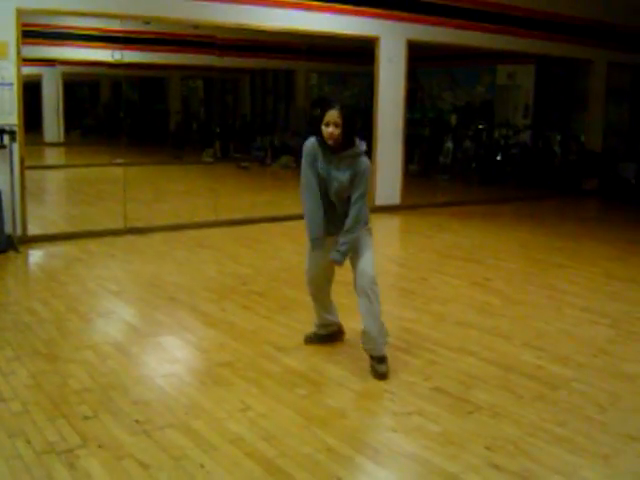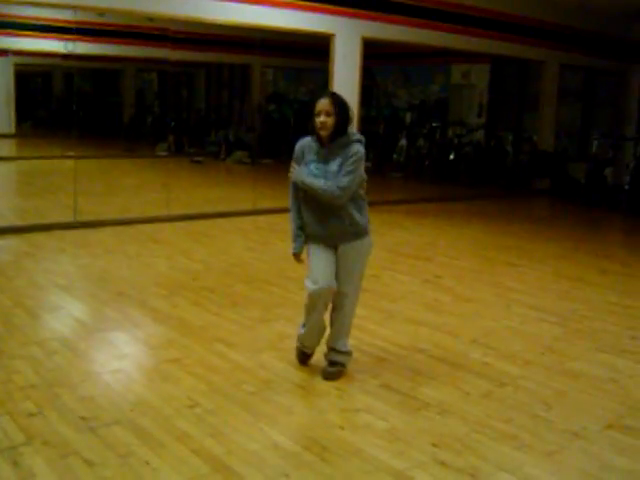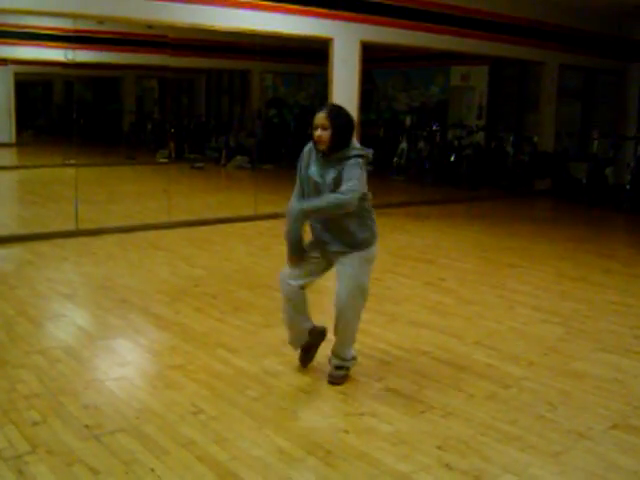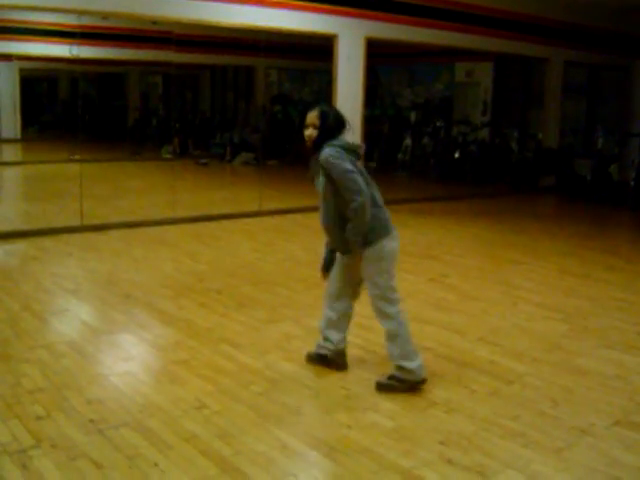
dt=0.7s
person 1, frame 1
left shoulder: (360, 162)
right shoulder: (312, 148)
left elbow: (358, 207)
right elbow: (310, 193)
left wrist: (344, 247)
right wrist: (316, 237)
left hip: (356, 231)
right hip: (326, 230)
left knee: (365, 279)
right knee: (316, 280)
left ankle: (376, 348)
right ankle: (329, 327)
person 1, frame 2
left shoulder: (354, 150)
right shoulder: (304, 147)
left elbow: (339, 193)
right elbow: (296, 196)
left wrist: (302, 178)
right wrist: (297, 239)
left hip: (353, 236)
right hip: (318, 235)
left knee: (345, 296)
right knee: (319, 288)
left ankle: (339, 354)
right ankle: (308, 340)
person 1, frame 3
left shoulder: (354, 165)
right shoulder: (310, 154)
left elbow: (347, 202)
right elbow: (299, 196)
left wrist: (303, 210)
right wrist: (292, 237)
left hip: (357, 244)
right hip: (324, 242)
left knee: (346, 305)
right knee: (290, 282)
left ankle: (342, 361)
right ankle: (307, 336)
person 1, frame 4
left shoulder: (333, 157)
right shoulder: (322, 158)
left elbow: (361, 201)
left wrist: (355, 242)
right wrist: (330, 253)
left hip: (373, 242)
right hip: (351, 244)
left knee: (385, 303)
right knee: (336, 294)
left ankle: (409, 371)
right ankle: (332, 350)
